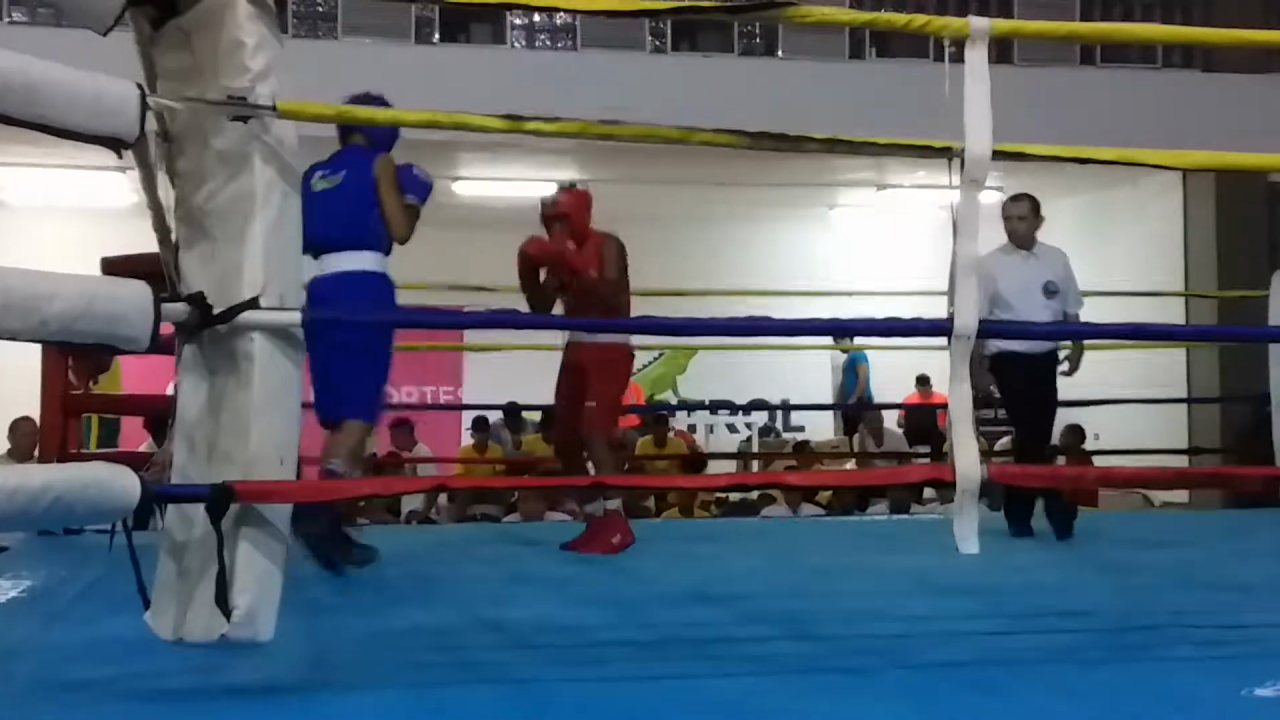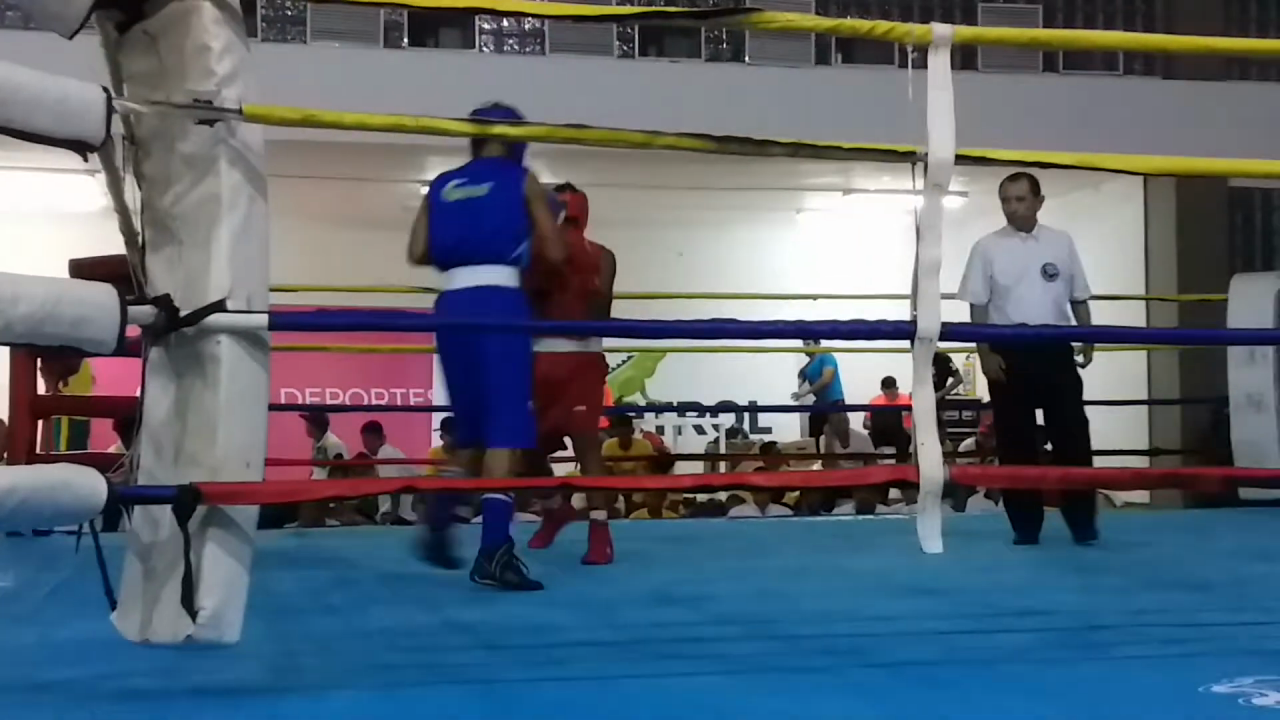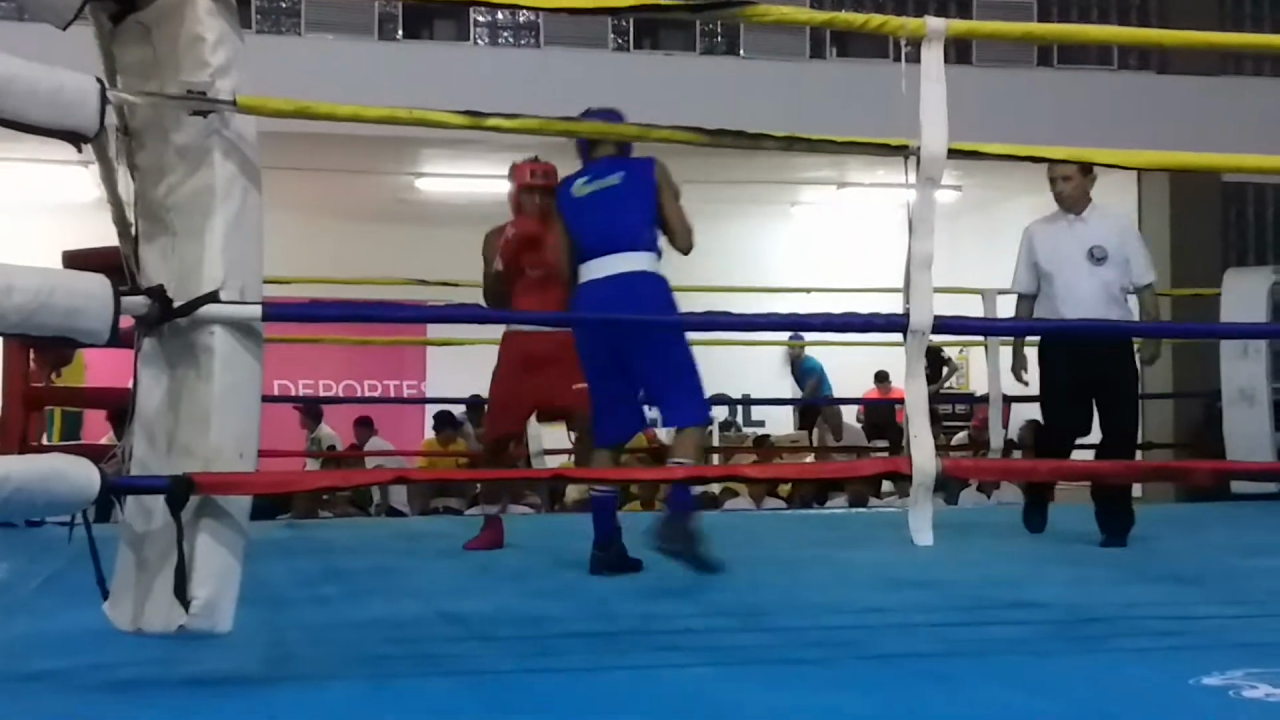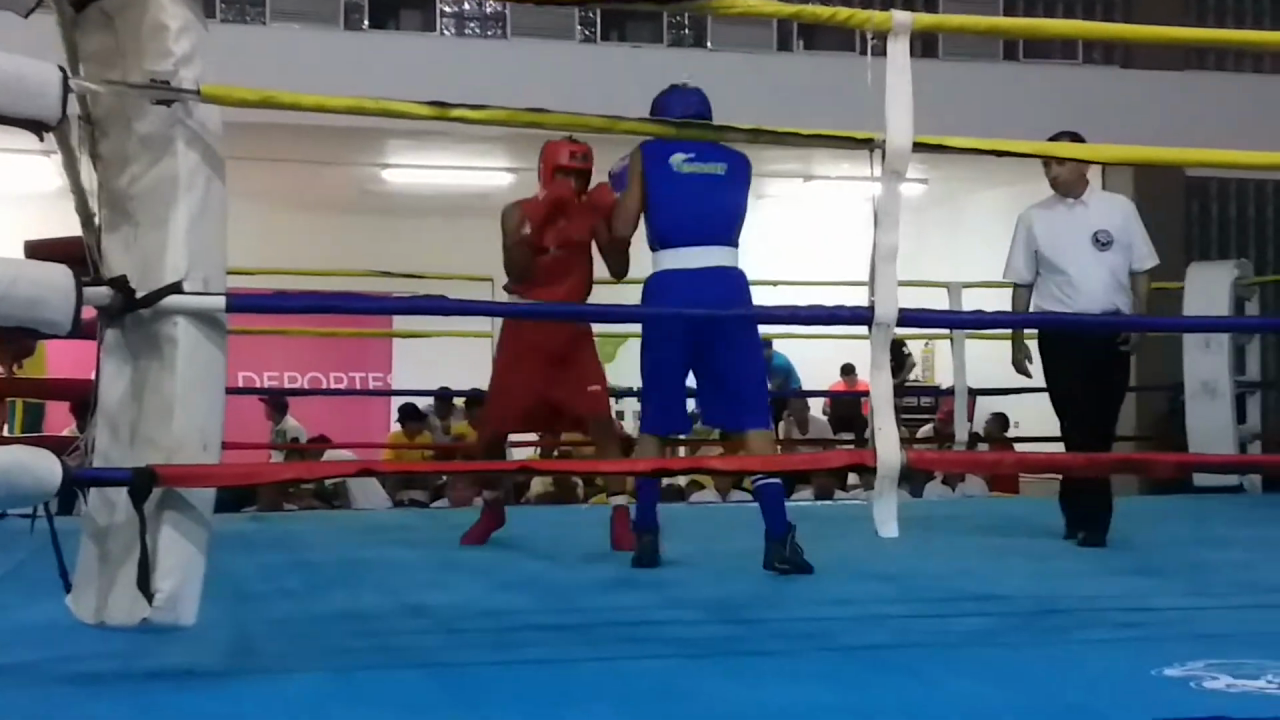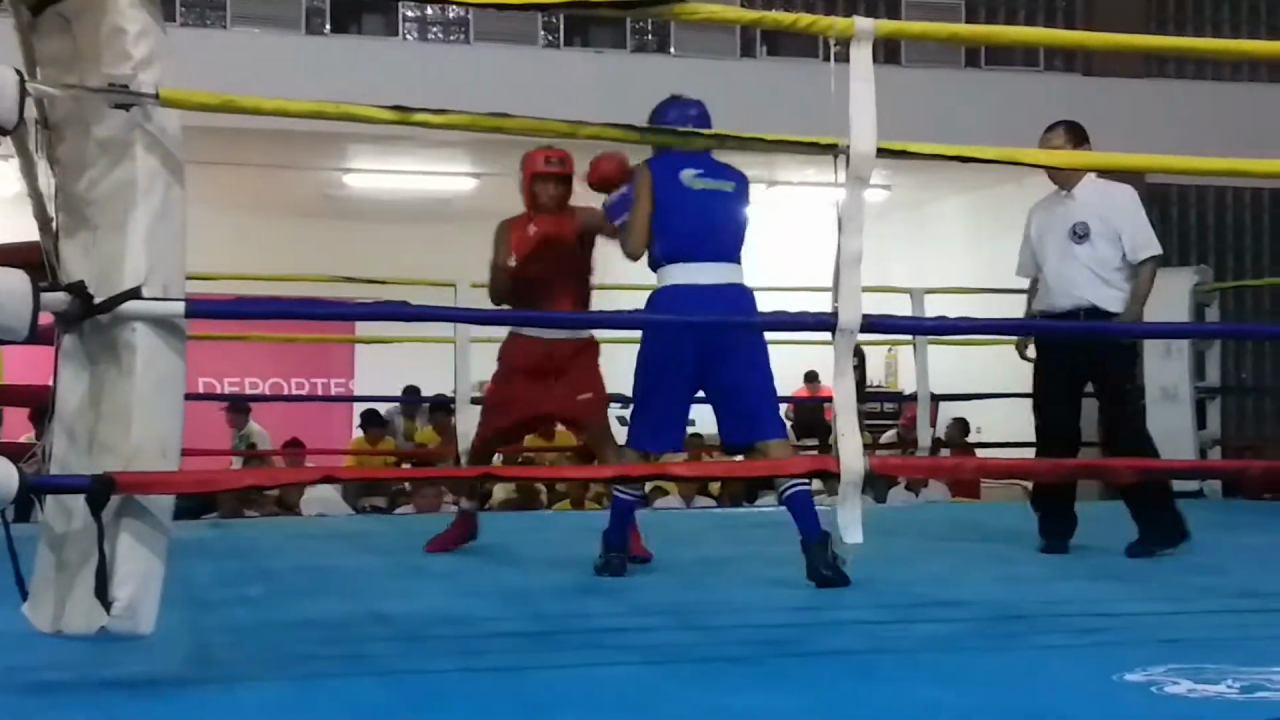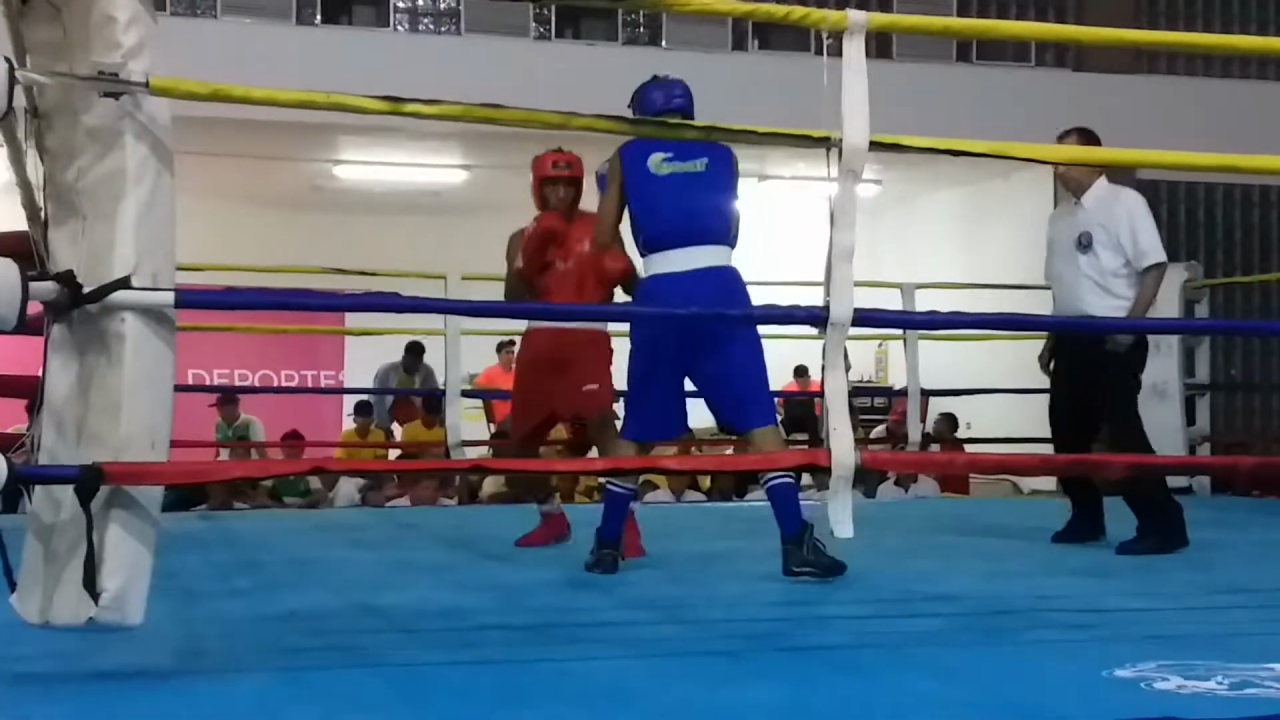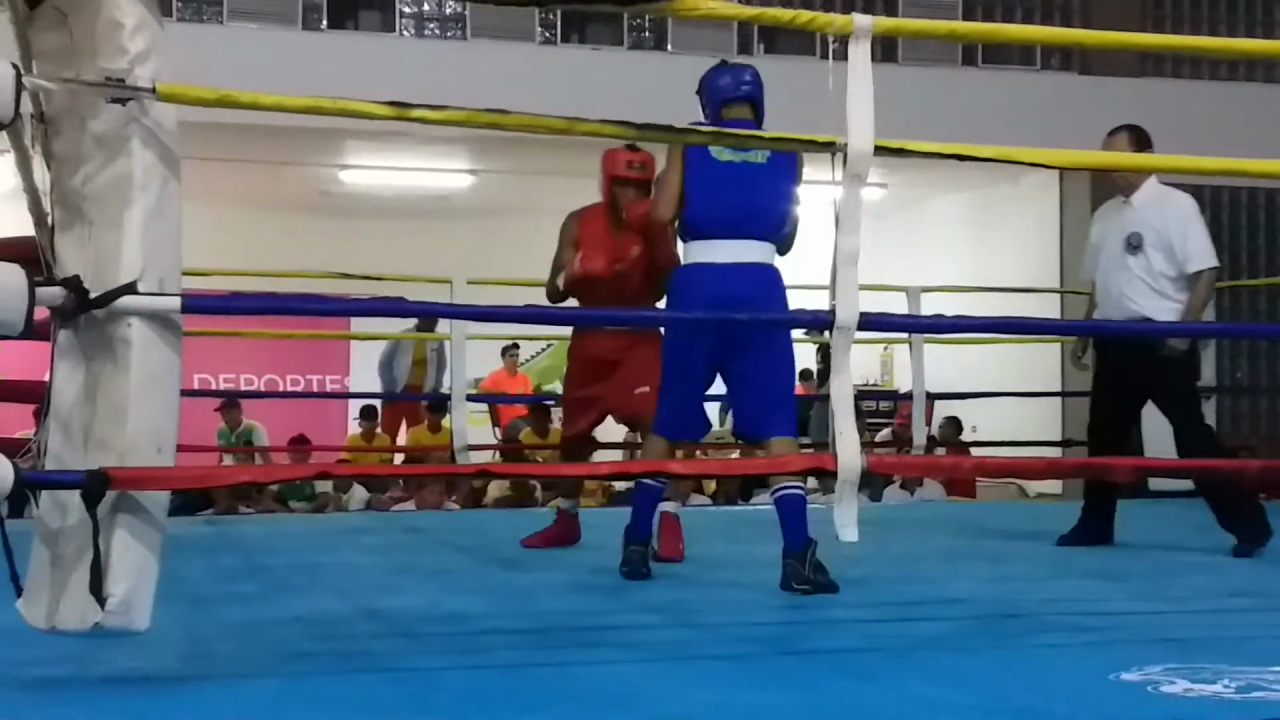
dt=0.5s
person 1, frame 1
left shoulder: (313, 175)
right shoulder: (379, 162)
left elbow: (296, 242)
right elbow: (401, 231)
right wrist: (414, 203)
left hip: (322, 293)
right hip: (364, 289)
left knee: (342, 413)
right knee: (363, 409)
left ankle: (324, 522)
right ankle: (318, 516)
person 1, frame 2
left shoulder: (441, 187)
right shoulder: (523, 180)
left elbow: (416, 253)
right elbow: (555, 253)
right wrist: (520, 242)
left hip: (452, 308)
right hip: (499, 304)
left knee: (475, 431)
right knee: (508, 433)
left ankle: (438, 524)
right ankle: (494, 554)
person 1, frame 3
left shoulder: (566, 191)
right shoulder: (650, 170)
left elbow: (564, 265)
right elbow: (683, 241)
left hip: (591, 302)
right hip: (642, 294)
left knee: (612, 428)
right knee: (687, 412)
right ankle: (676, 521)
person 1, frame 4
left shoulder: (646, 156)
right shoulder: (737, 163)
left elbow: (621, 230)
left wrist: (629, 188)
left hip: (668, 289)
right hip: (725, 286)
left knee: (657, 420)
right knee: (753, 417)
left ankle: (646, 535)
right ankle: (778, 539)
person 1, frame 5
left shoulder: (650, 171)
right shoulder: (735, 181)
left elbow: (635, 247)
left wrist: (625, 216)
left hip: (674, 306)
right hip: (731, 304)
left knee: (646, 435)
right knee: (768, 431)
left ankle: (615, 548)
right ankle: (817, 546)
person 1, frame 6
left shoulder: (626, 157)
right shoulder: (722, 156)
left elbow: (604, 238)
left wrist: (612, 196)
left hip: (661, 295)
right hip: (719, 289)
left knee: (638, 428)
right knee: (758, 418)
left ankle: (607, 545)
right ankle: (796, 537)
person 1, frame 7
left shoulder: (689, 143)
right shoulder: (786, 156)
left elbow: (661, 215)
left wrist: (663, 196)
left hip: (697, 286)
right hip: (758, 287)
left knee: (669, 422)
right knee: (778, 427)
left ankle: (637, 544)
right ankle: (798, 556)
person 2, frame 1
left shoulder: (1057, 260)
right shoulder: (990, 264)
left elbow: (1070, 311)
right elbow: (978, 320)
left wrist: (1076, 348)
right wrist: (979, 366)
left hip: (1045, 360)
right hip: (1009, 361)
left knee: (1035, 438)
right knee: (1031, 436)
left ankle: (1018, 511)
right ankle: (1060, 514)
person 2, frame 2
left shoulder: (1061, 243)
right shoulder: (987, 248)
left elbow: (1078, 298)
right elbow: (978, 306)
left wrist: (1087, 339)
right wrist: (985, 352)
left hip: (1055, 350)
right hip: (1009, 352)
left knee: (1072, 432)
right knee: (1016, 440)
left ankle: (1081, 517)
right ankle: (1026, 523)
person 2, frame 3
left shoulder: (1119, 226)
right shoulder: (1037, 232)
left elbow: (1143, 285)
right elbow: (1026, 295)
left wrist: (1153, 333)
right wrist: (1018, 349)
left hip: (1112, 339)
right hip: (1061, 341)
left knee: (1119, 431)
right knee: (1059, 426)
left ankle: (1113, 521)
right ankle: (1037, 499)
person 2, frame 4
left shoulder: (1120, 208)
right shoulder: (1033, 218)
left elbow: (1141, 270)
right elbow: (1022, 285)
left wrist: (1139, 319)
right wrist: (1017, 340)
left hip: (1112, 331)
right hip: (1062, 332)
left knee: (1101, 427)
right knee: (1079, 425)
left ankle: (1078, 512)
right ankle: (1092, 518)
person 2, frame 5
left shoulder: (1117, 196)
right shoulder: (1039, 213)
left elbow: (1148, 259)
left wrist: (1131, 314)
left hip: (1106, 327)
right hip: (1056, 330)
left knee: (1123, 425)
right knee: (1053, 430)
left ankle: (1162, 521)
right ankle: (1054, 526)
person 2, frame 6
left shoulder: (1124, 203)
right shoulder: (1059, 217)
left elbow: (1154, 266)
left wrist: (1132, 324)
right wrist: (1051, 340)
left hip: (1112, 337)
right hip: (1073, 338)
left knee: (1122, 429)
right knee: (1067, 428)
left ankle: (1162, 524)
right ankle: (1088, 516)
person 2, frame 7
left shoulder: (1176, 205)
right shoulder: (1104, 216)
left elbow: (1203, 273)
left wrist: (1185, 328)
right wrist: (1084, 335)
left hip: (1166, 340)
right hip: (1117, 341)
left knee: (1190, 430)
right knee: (1105, 434)
left ankle: (1249, 524)
right ankle: (1096, 523)
person 3, frame 1
left shoulder: (607, 245)
right shoulder: (555, 256)
left elbow: (615, 304)
right elbow: (540, 308)
left wrist: (584, 271)
right wrist: (529, 271)
left hip: (610, 349)
right hip: (577, 350)
left knee: (595, 431)
right knee: (566, 442)
left ankle: (616, 525)
right ankle: (596, 520)
person 3, frame 2
left shoulder: (600, 257)
right shoulder: (536, 257)
left elbow: (600, 317)
left wrist: (586, 274)
right wrist: (534, 272)
left hip: (584, 360)
right hip: (543, 360)
left knee: (585, 437)
right knee: (531, 445)
left ankle: (599, 531)
right ankle: (555, 510)
person 3, frame 3
right shoulder: (499, 238)
right elbow: (493, 300)
left wrist: (567, 265)
right wrist: (505, 258)
left hip: (565, 340)
right hip: (519, 343)
left knee: (588, 421)
right knee: (498, 436)
left ankle: (606, 522)
right ankle: (492, 526)
person 3, frame 4
left shoulder: (590, 214)
right shoulder: (518, 213)
left elbow: (619, 269)
right elbow: (515, 271)
left wrist: (609, 221)
right wrist: (535, 222)
left hip: (572, 332)
right hip: (524, 330)
left knee: (601, 421)
right knee: (495, 427)
left ankle: (621, 520)
right ankle: (492, 508)
person 3, frame 5
left shoulder: (579, 221)
right shoulder: (509, 230)
left elbow: (611, 225)
right elbow: (497, 296)
right wrist: (520, 256)
left hip: (573, 346)
right hip: (523, 345)
left knee: (596, 429)
right knee: (486, 438)
left ankle: (627, 529)
right ankle: (465, 520)
person 3, frame 6
left shoulder: (598, 228)
right shoulder: (523, 237)
left elbow: (633, 287)
right elbow: (514, 300)
left wrist: (623, 273)
right wrist: (527, 255)
left hip: (588, 338)
right hip: (540, 342)
left knee: (599, 421)
right knee: (520, 438)
left ankle: (624, 521)
right ankle: (553, 518)
person 3, frame 7
left shoulder: (655, 225)
right shoulder: (579, 223)
left elbow: (668, 288)
right elbow: (552, 293)
right wrist: (572, 276)
left hip: (637, 337)
right hip: (590, 337)
left knee: (653, 423)
right knee: (573, 435)
left ankle: (669, 526)
right ankle: (566, 521)
